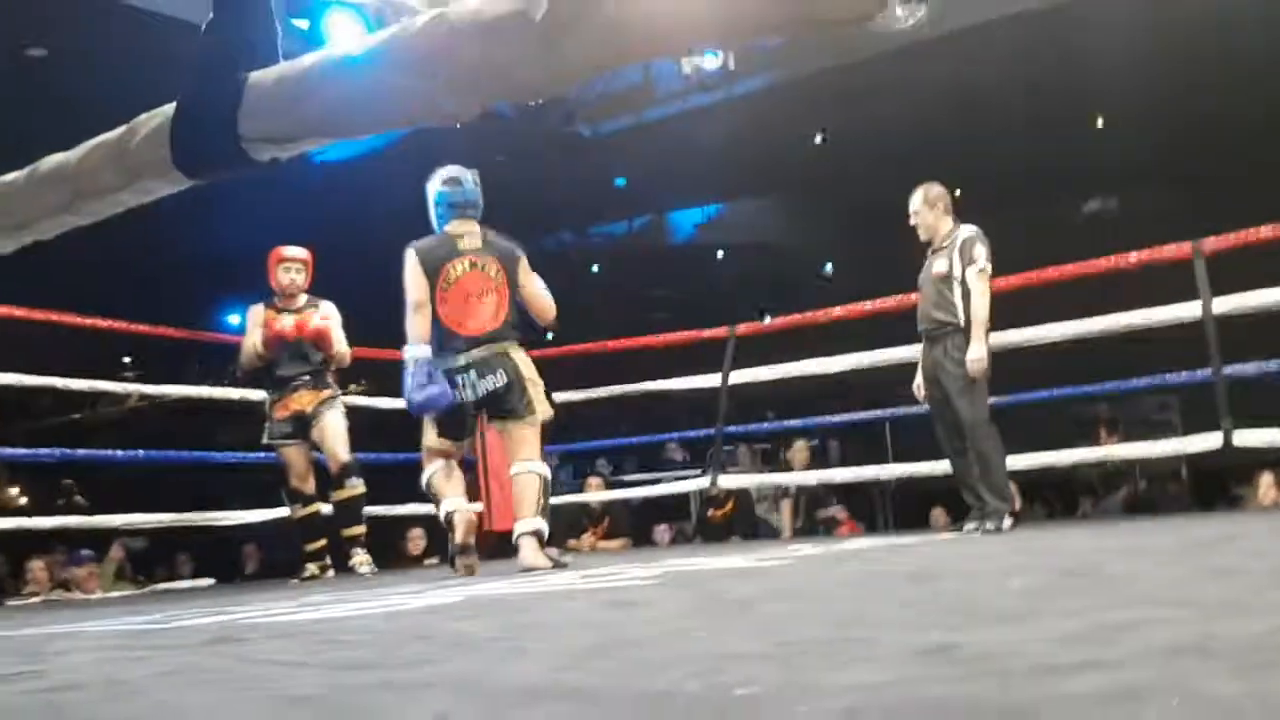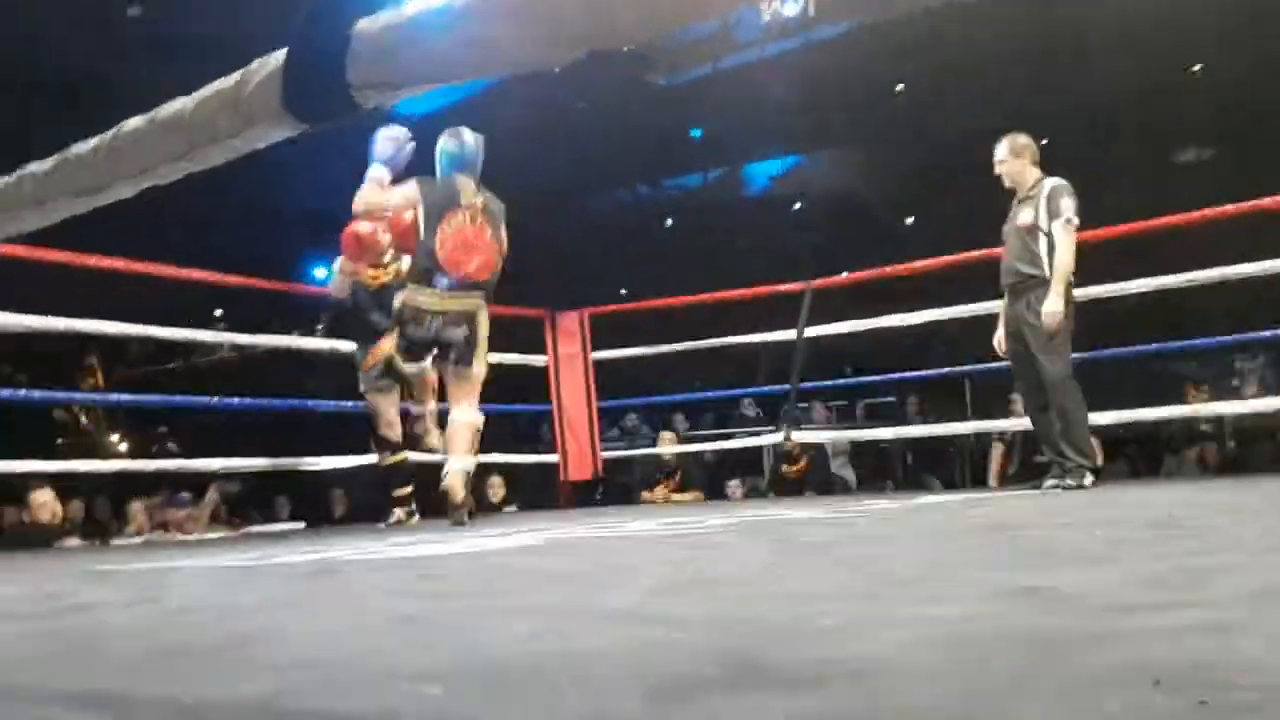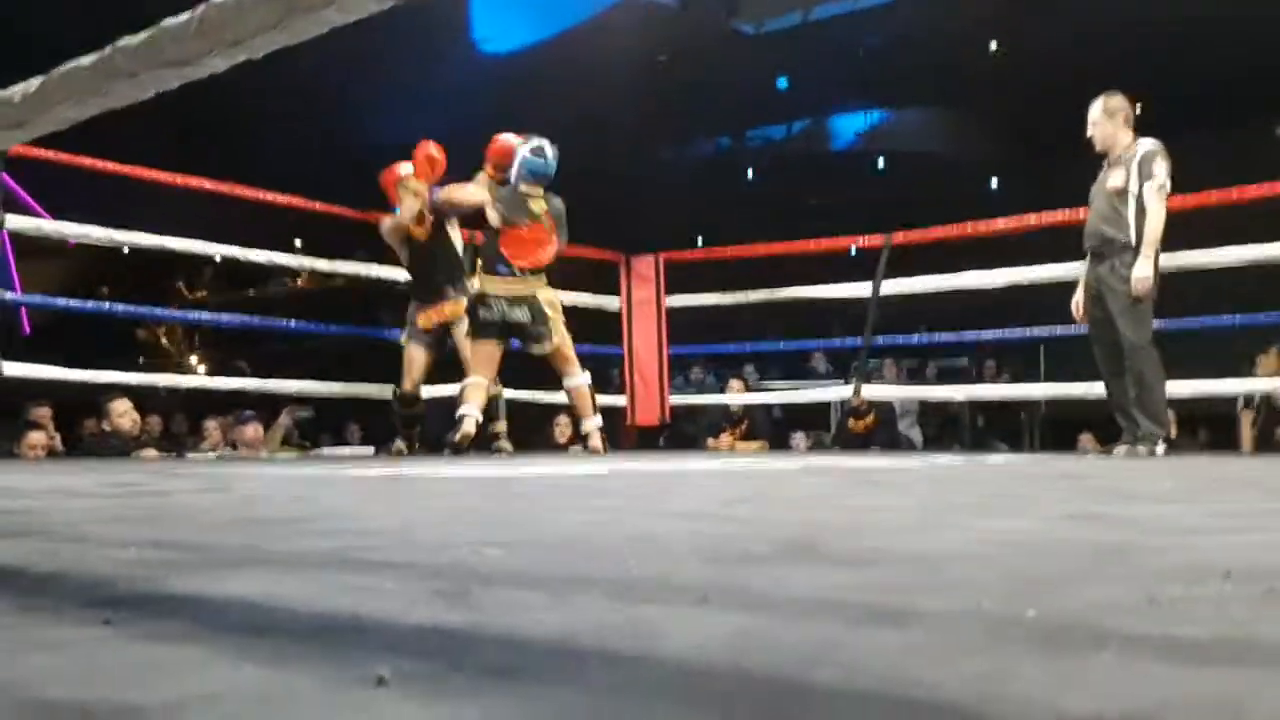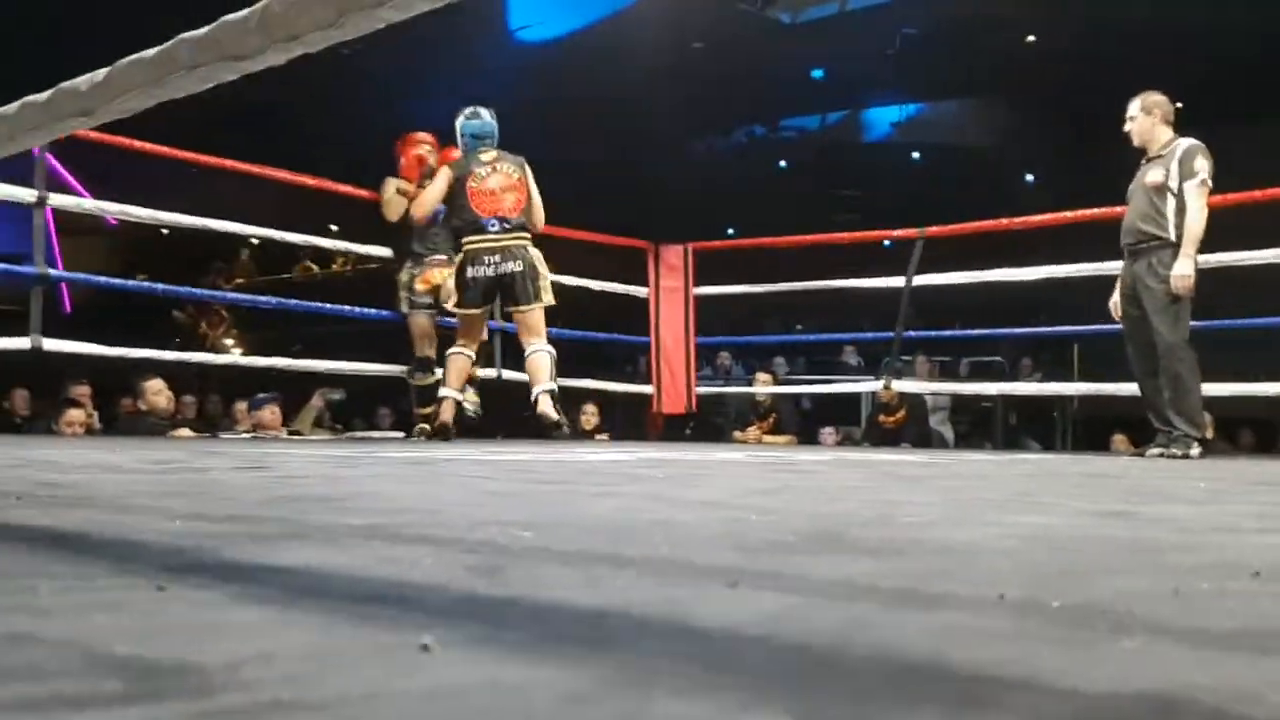
dt=0.7s
person 1, frame 1
left shoulder: (420, 252)
right shoulder: (508, 253)
left elbow: (417, 310)
right elbow: (545, 315)
left wrist: (418, 364)
right wrist: (542, 290)
left hip: (452, 372)
right hip: (504, 364)
left knee: (438, 459)
right knee: (526, 456)
left ankle: (459, 519)
right ankle: (530, 540)
person 1, frame 2
left shoulder: (424, 193)
right shoulder: (494, 209)
left elbow: (363, 206)
right elbow: (494, 265)
left hip: (422, 308)
right hip: (466, 312)
left knee: (410, 362)
right knee: (464, 404)
right ankle: (457, 478)
person 1, frame 3
left shoulder: (497, 197)
right shoulder: (557, 208)
left hip: (492, 298)
right hip: (532, 300)
left knee: (479, 372)
right knee: (569, 367)
left ankle: (468, 422)
right ankle: (593, 434)
person 1, frame 4
left shoulder: (453, 170)
right shoulder: (519, 165)
left elbow: (419, 213)
right elbow: (538, 222)
left wrist: (439, 208)
left hip: (476, 258)
right hip: (519, 254)
left knee: (467, 338)
right knee: (534, 338)
left ankle: (446, 409)
right ankle: (545, 401)
person 2, frame 1
left shoulder: (967, 238)
right shoulder: (932, 255)
left elbow: (979, 290)
left wrist: (978, 341)
right wrist: (922, 365)
left hip: (959, 344)
right hip: (934, 349)
left knee: (975, 423)
right knee: (950, 433)
left ankle: (999, 509)
right ankle: (979, 509)
person 2, frame 2
left shoulder: (1054, 191)
right shoulder: (1018, 204)
left elbow: (1065, 243)
left wrist: (1055, 295)
right wrist: (1003, 320)
left hip: (1043, 299)
right hip: (1018, 303)
left knee: (1057, 378)
right knee: (1032, 387)
left ankle: (1079, 466)
right ankle: (1059, 465)
person 2, frame 3
left shoulder: (1147, 153)
right shoulder: (1106, 169)
left elbow: (1156, 207)
left wrist: (1145, 260)
right wrist: (1083, 283)
left hip: (1127, 263)
right hip: (1099, 268)
left knee: (1137, 345)
right knee: (1108, 354)
left ankle: (1153, 434)
right ankle: (1131, 431)
person 2, frame 4
left shoulder: (1188, 151)
right shoulder: (1145, 167)
left elbow: (1197, 206)
left wrist: (1186, 258)
right wrist: (1121, 281)
left hip: (1164, 260)
right hip: (1135, 265)
left knee: (1172, 345)
right knee: (1142, 353)
left ankle: (1188, 435)
right ankle: (1165, 433)
person 3, frame 1
left shoulder: (323, 308)
right shoulder: (259, 312)
left elbow: (344, 358)
right elbow: (246, 363)
left wrist: (330, 347)
right wrist: (266, 344)
left hip: (321, 394)
right hip: (282, 403)
left knee: (341, 461)
right knee: (299, 481)
left ankle: (356, 549)
right ankle: (318, 559)
person 3, frame 2
left shoulder: (406, 262)
right shoulder: (350, 263)
right elbow: (337, 293)
right wrist: (349, 264)
right hip: (374, 352)
right knee: (387, 430)
left ankle: (427, 425)
right ankle: (403, 505)
person 3, frame 3
left shoulder: (444, 205)
right shoulder: (390, 224)
right elbow: (403, 224)
right wrist: (421, 181)
left hip: (461, 301)
right hip: (424, 311)
right knee: (409, 387)
left ankle: (499, 433)
right ankle: (407, 438)
person 3, frame 4
right shoulder: (395, 184)
right elbow: (392, 214)
right wrist: (410, 179)
left hip: (448, 268)
right hip: (417, 273)
right knee: (425, 351)
left ankle: (464, 383)
right ankle: (423, 422)
